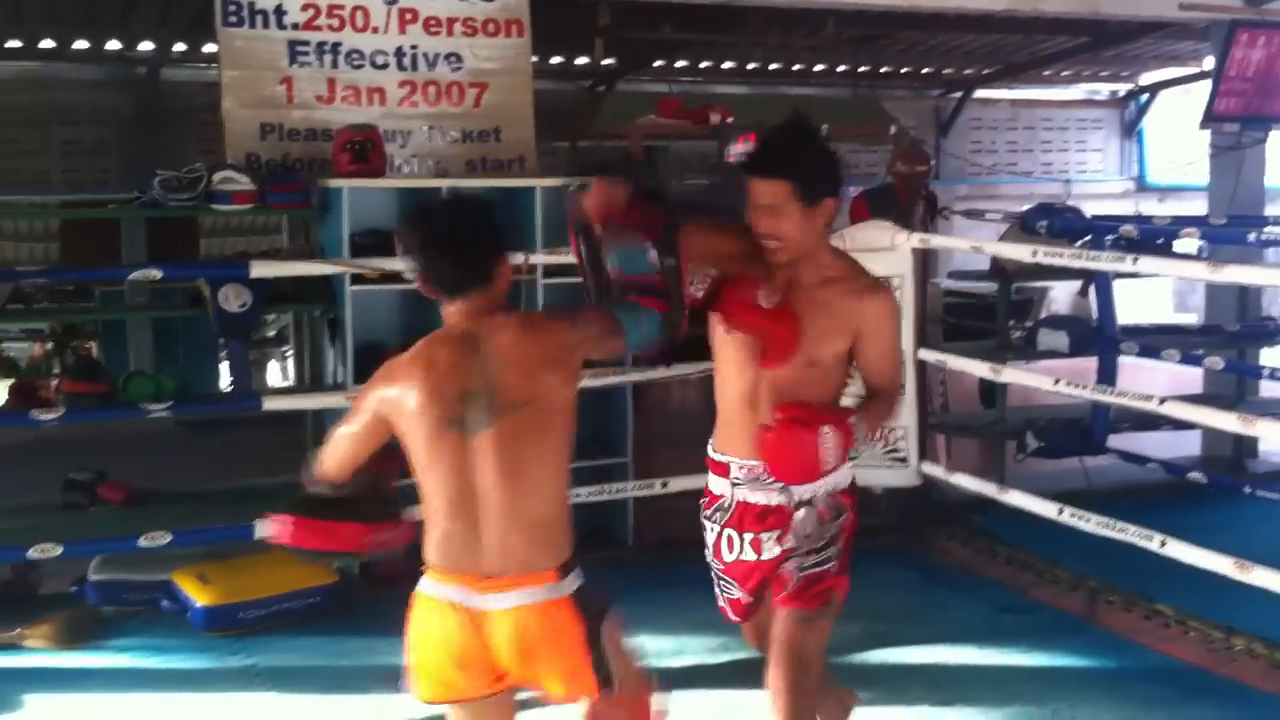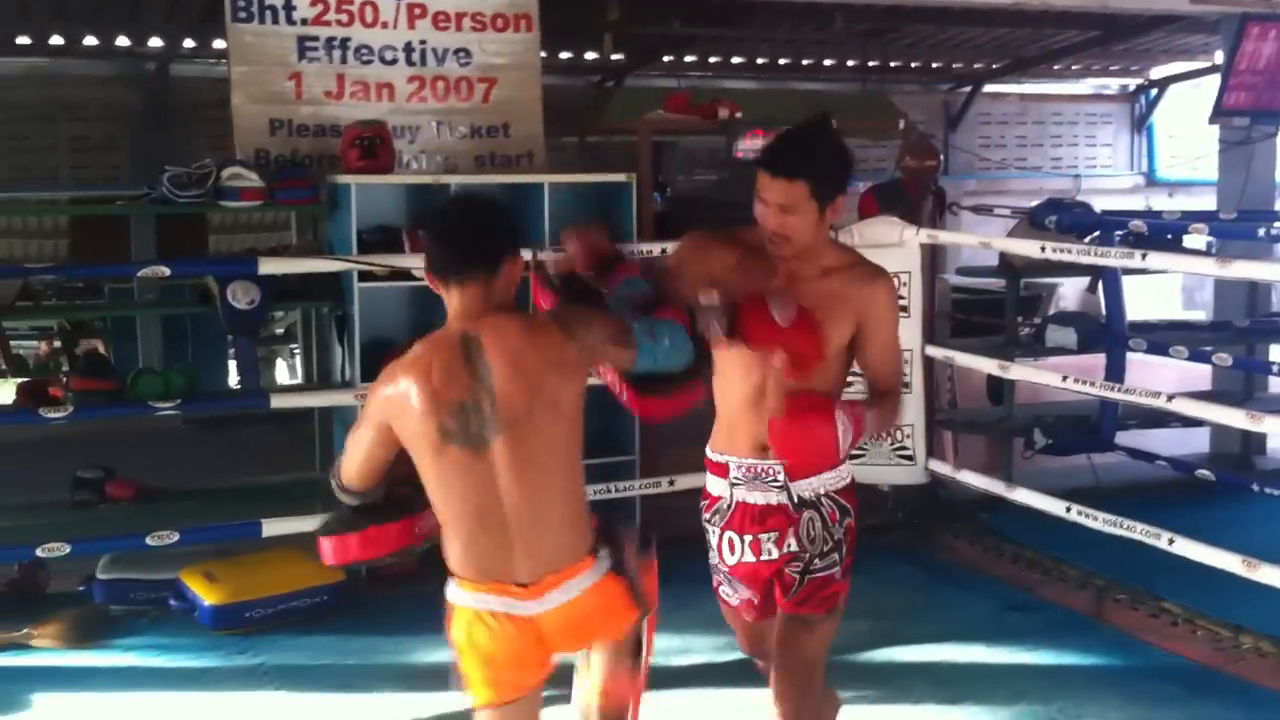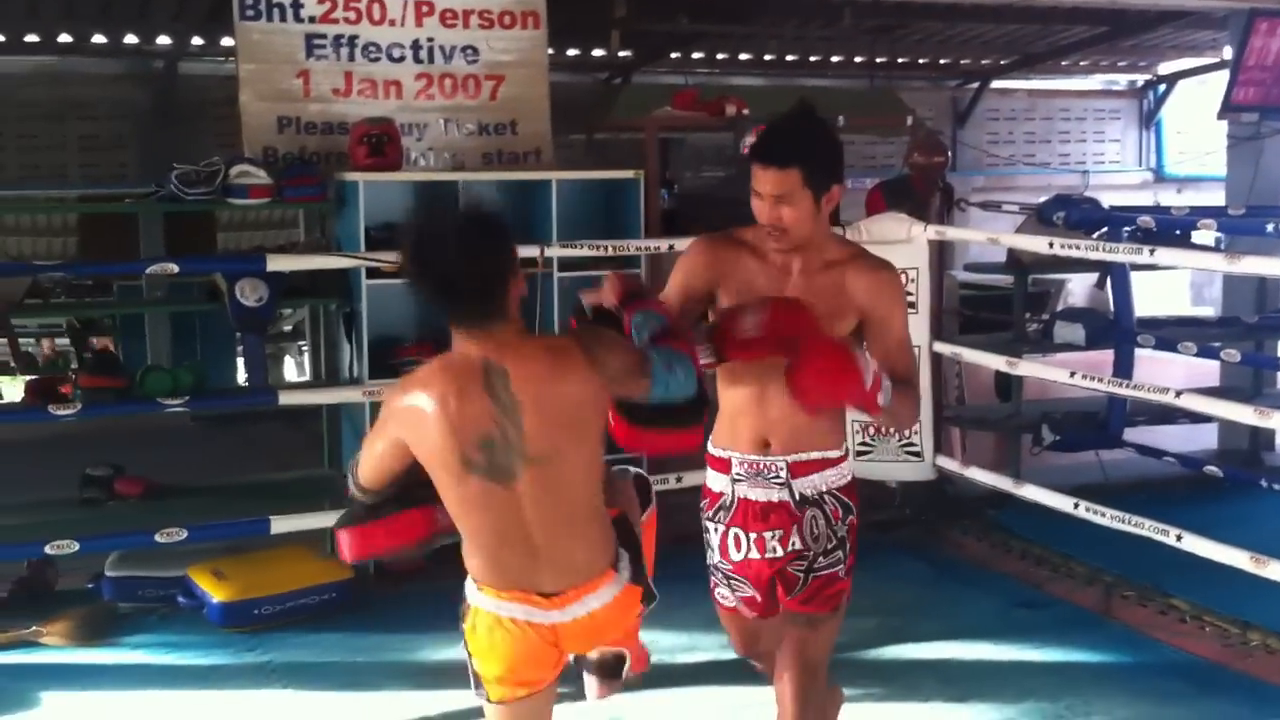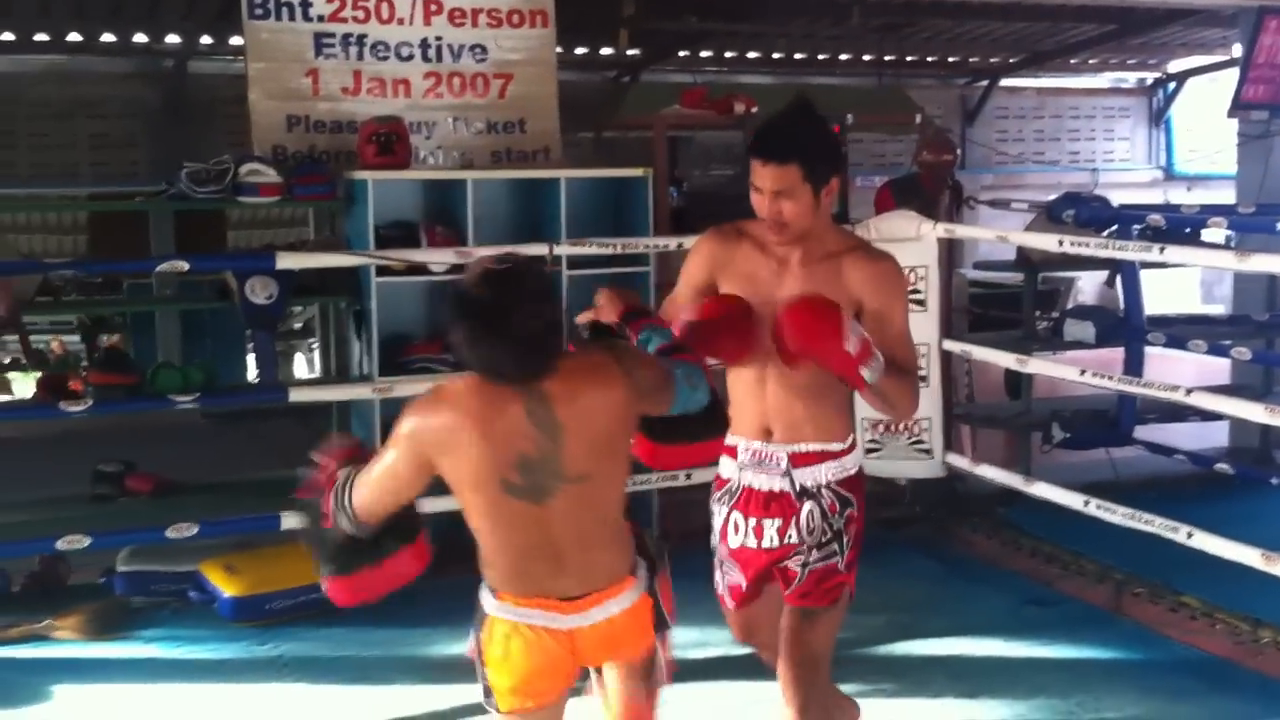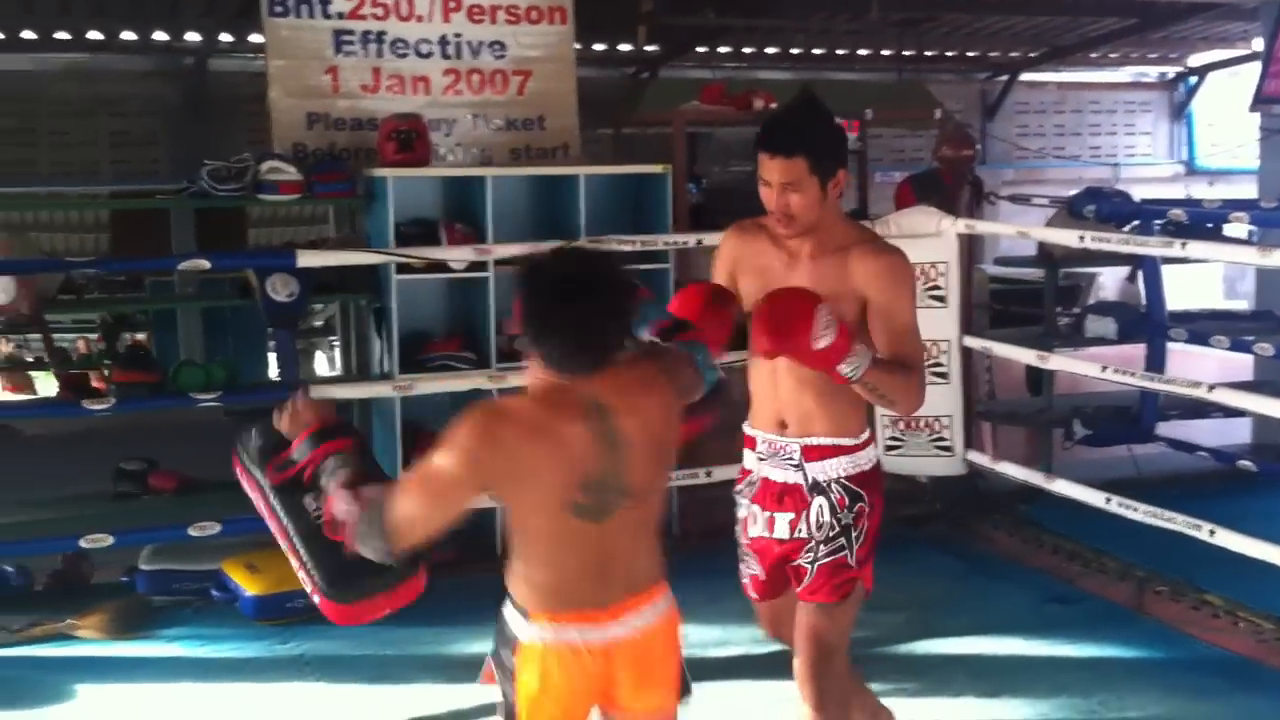
dt=0.1s
person 1, frame 1
left shoulder: (864, 298)
right shoulder: (719, 250)
left elbow: (886, 396)
left wrist: (843, 431)
right wrist: (719, 289)
left hip: (813, 498)
right hip: (729, 486)
right knee: (761, 635)
person 1, frame 2
left shoulder: (866, 288)
right shoulder: (716, 256)
left elbow: (889, 398)
left wrist: (853, 420)
right wrist: (725, 315)
left hip: (816, 496)
right hip: (731, 489)
right knee: (756, 643)
person 1, frame 3
left shoulder: (870, 283)
right shoulder: (713, 257)
left elbow: (907, 412)
left wrist: (870, 390)
right wrist: (715, 340)
left hip: (818, 492)
right hip: (732, 488)
right knee: (750, 639)
person 1, frame 4
left shoulder: (869, 273)
right shoulder: (719, 250)
left elbow: (905, 402)
left wrist: (859, 359)
left hip: (821, 485)
right hip: (742, 477)
right knee: (750, 626)
person 1, frame 5
left shoulder: (877, 266)
right shoulder: (741, 246)
left elbow: (911, 392)
left wrist: (841, 353)
left hip: (840, 476)
right hip: (762, 466)
left knee: (816, 661)
right knee: (780, 622)
person 2, frame 1
left shoulder: (398, 380)
right shoulder: (553, 336)
left elbow: (324, 476)
right elbow: (647, 325)
right wrist: (624, 246)
left hip: (447, 609)
right hip: (545, 605)
person 2, frame 2
left shoulder: (400, 383)
right shoulder: (559, 337)
left elbow: (351, 485)
right elbow: (673, 346)
left hip: (484, 613)
right hip: (582, 590)
right knee: (633, 562)
person 2, frame 3
left shoulder: (414, 401)
right shoulder: (584, 361)
left elbow: (366, 482)
right elbow: (678, 374)
right wrist: (635, 312)
left hip: (506, 616)
right hip: (602, 595)
right ankle: (615, 651)
person 2, frame 4
left shoulder: (435, 421)
right shoulder: (612, 377)
left elbow: (356, 511)
right elbow: (691, 386)
left wrist: (339, 466)
right wrist: (640, 325)
left hip: (519, 625)
right hip: (620, 604)
person 2, frame 5
left shoulder: (495, 435)
right shoulder: (665, 380)
left elbow: (379, 533)
right elbow: (701, 356)
right wrist: (635, 300)
left hip: (549, 638)
right hip: (645, 619)
